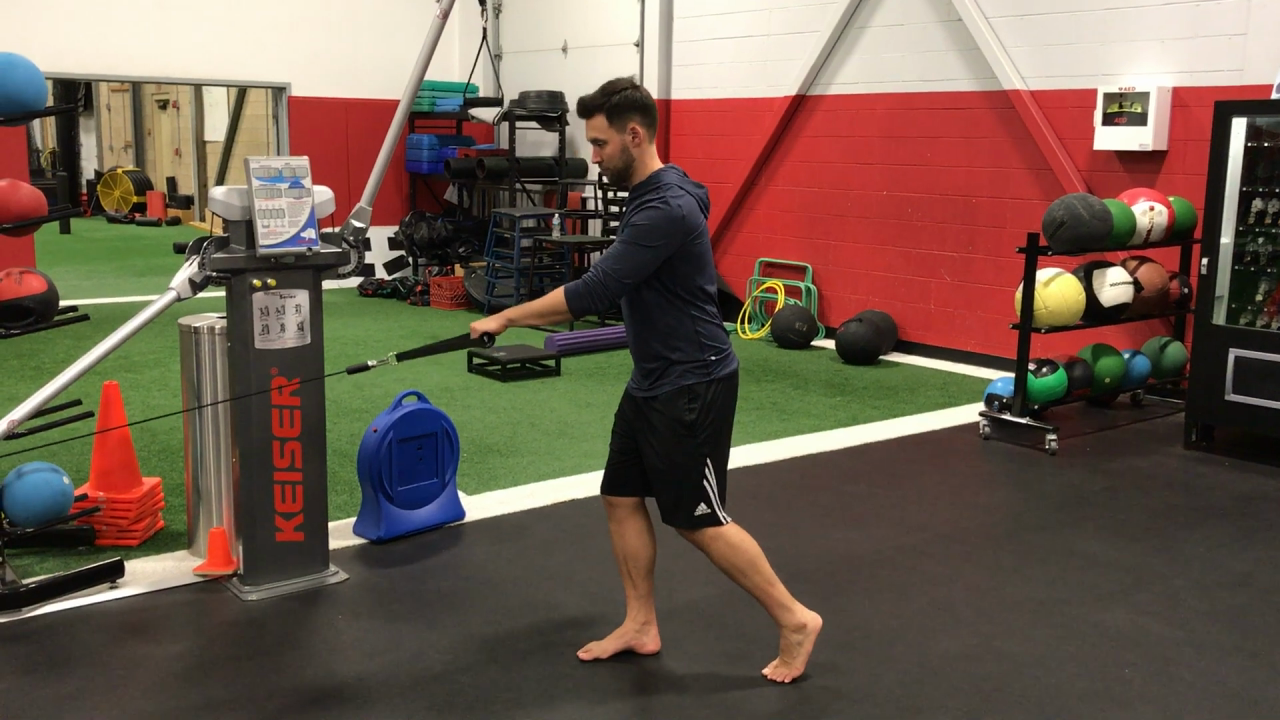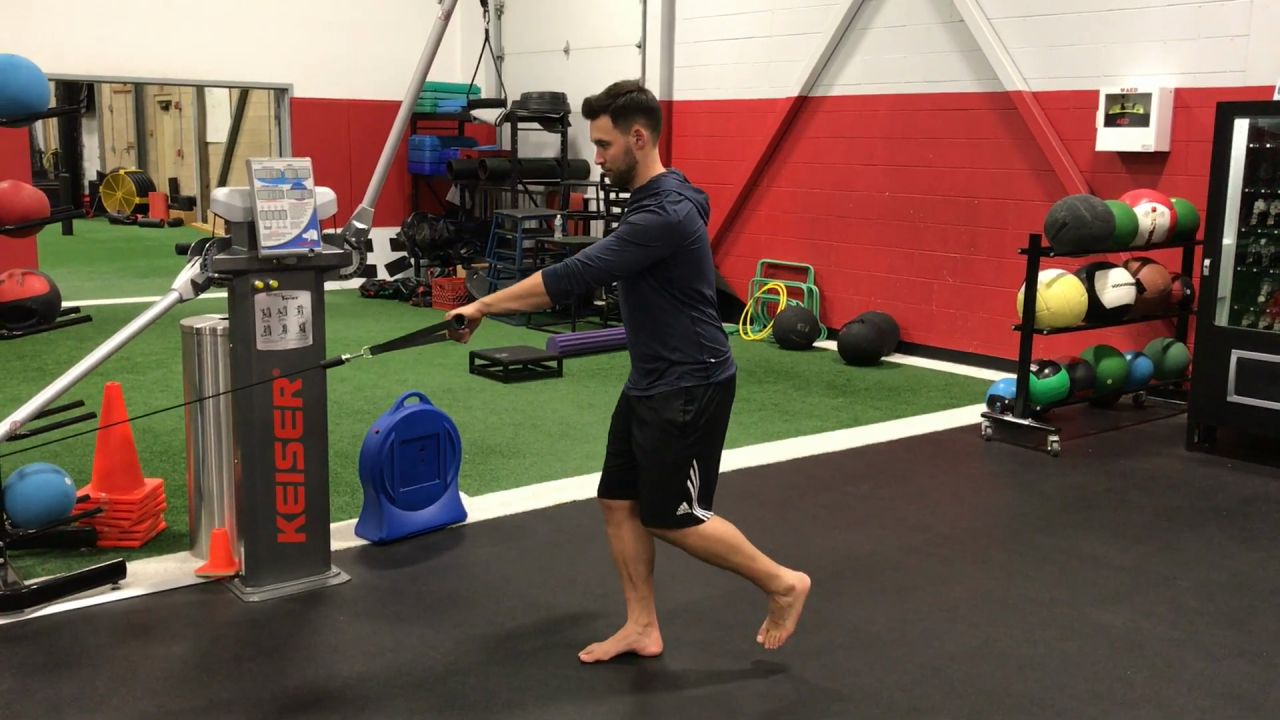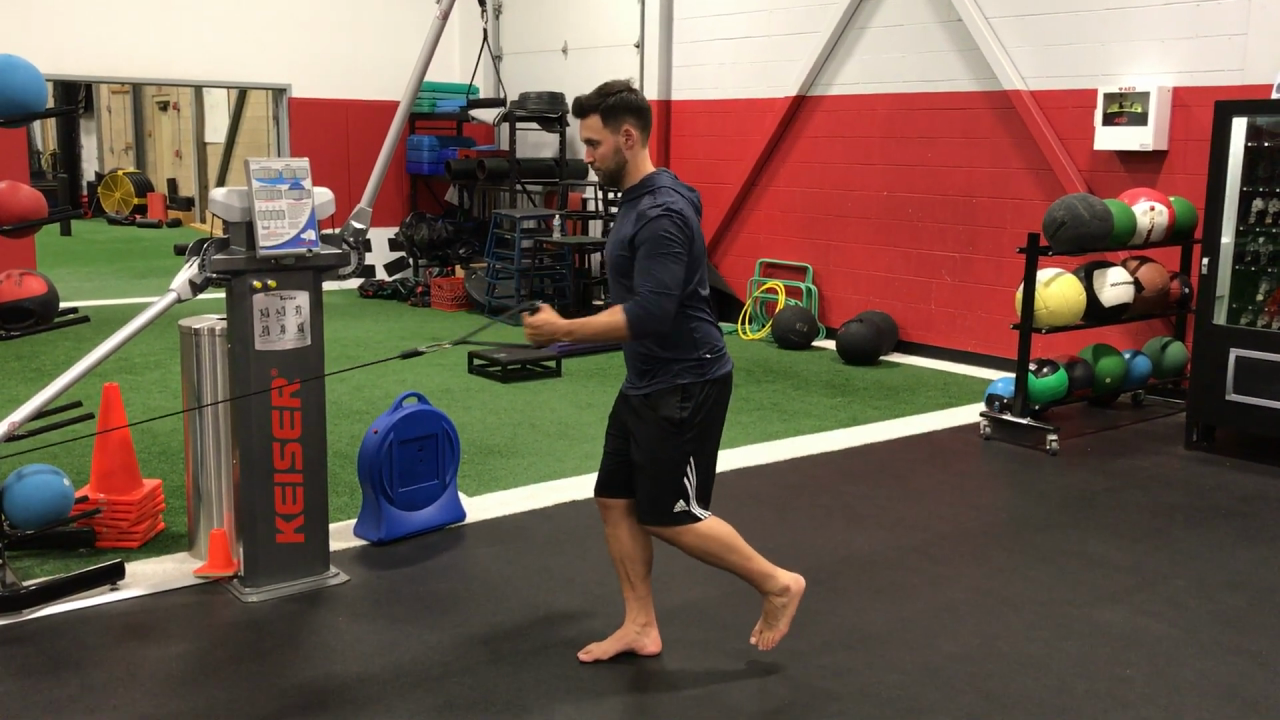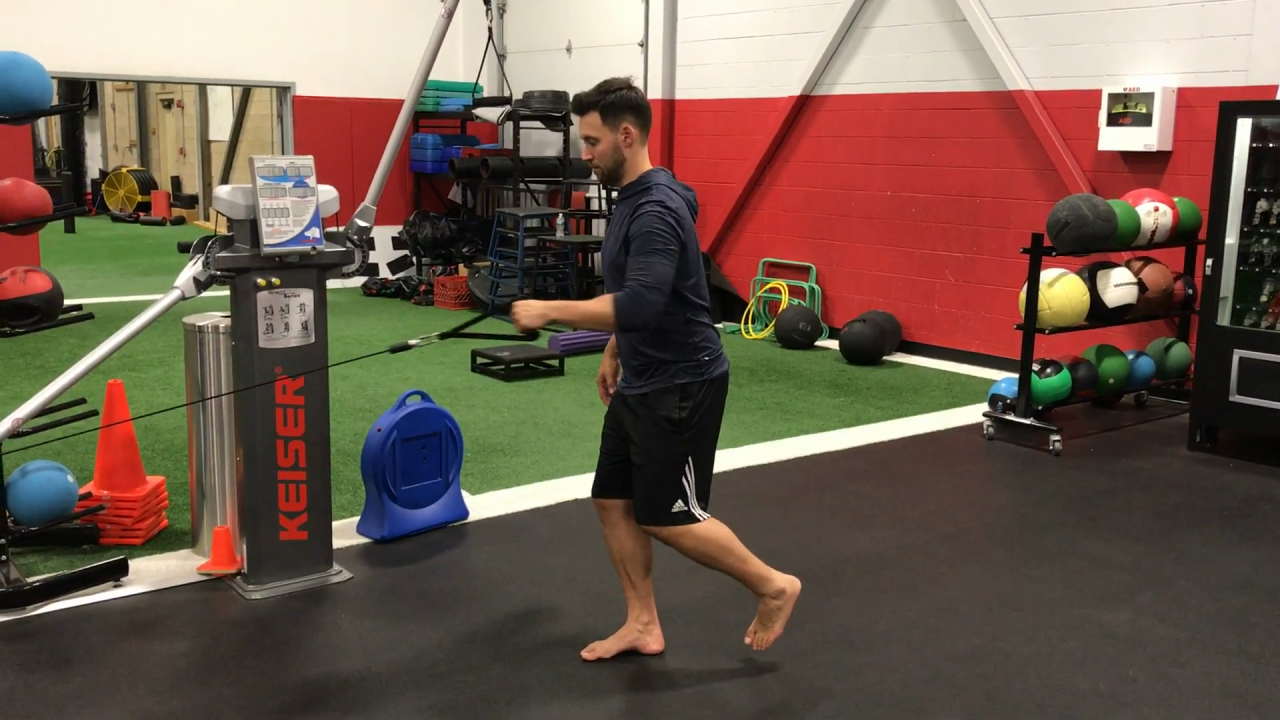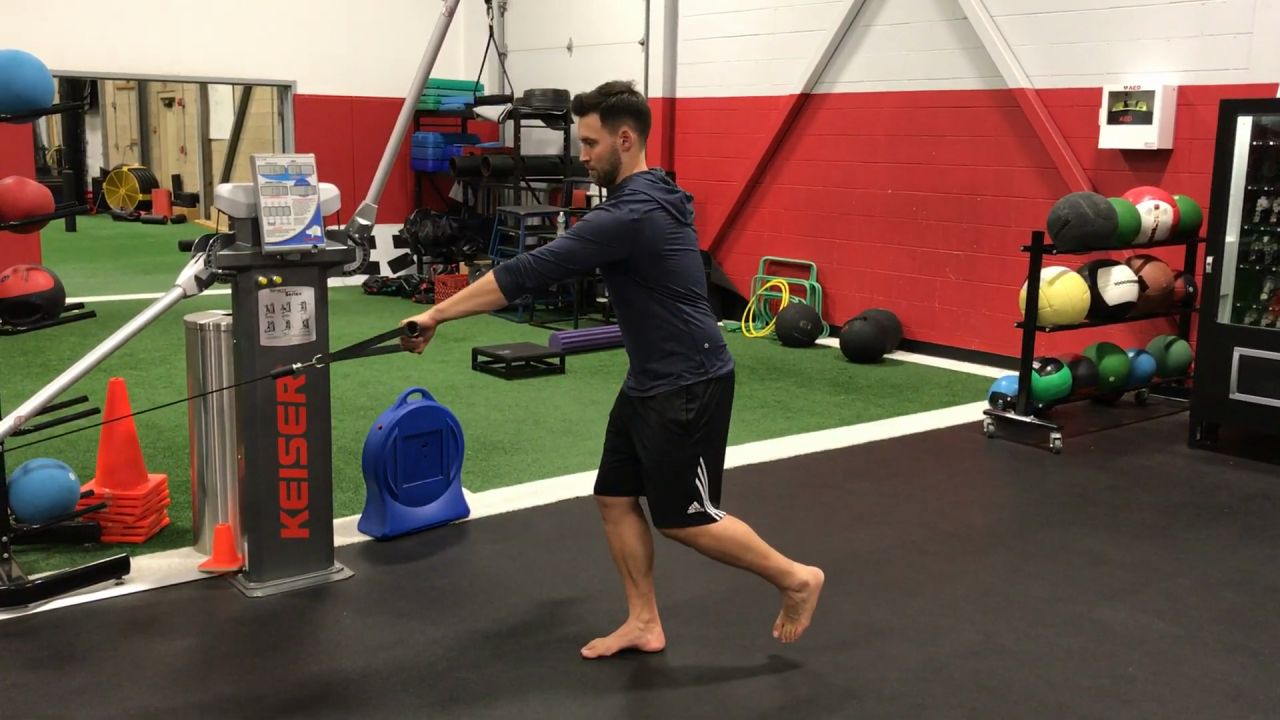
dt=1s
person 1, frame 1
left shoulder: (666, 209)
right shoulder: (648, 197)
left elbow: (594, 292)
left wrist: (505, 318)
left hip: (692, 384)
right hip: (654, 380)
left knee: (697, 520)
right knee: (621, 498)
left ankle: (794, 621)
right ankle: (640, 626)
person 1, frame 2
left shoulder: (666, 214)
right shoulder: (652, 201)
left elbow: (576, 276)
left wrist: (482, 306)
left hip: (690, 386)
right hip: (652, 382)
left knee: (673, 518)
right knee: (619, 503)
left ankle: (782, 585)
right ankle: (642, 627)
person 1, frame 3
left shoulder: (661, 213)
right shoulder: (638, 202)
left elbow: (649, 317)
left wrist: (562, 330)
left hip: (686, 383)
right hip: (648, 382)
left knee: (669, 516)
right knee: (614, 502)
left ankle: (777, 585)
right ankle: (640, 626)
person 1, frame 4
left shoulder: (657, 209)
right shoulder: (632, 200)
left elbow: (640, 306)
left wrist: (549, 311)
right wrist: (614, 353)
left hip: (682, 386)
right hip: (642, 382)
left knee: (669, 517)
right knee: (614, 502)
left ankle: (773, 587)
right ankle: (642, 625)
person 1, frame 5
left shoulder: (629, 214)
right shoulder: (649, 198)
left elbow: (534, 270)
left wrist: (436, 314)
left hip: (687, 385)
right hip: (651, 379)
left knee: (684, 519)
right knee: (615, 498)
left ankle: (795, 579)
right ankle: (644, 624)
